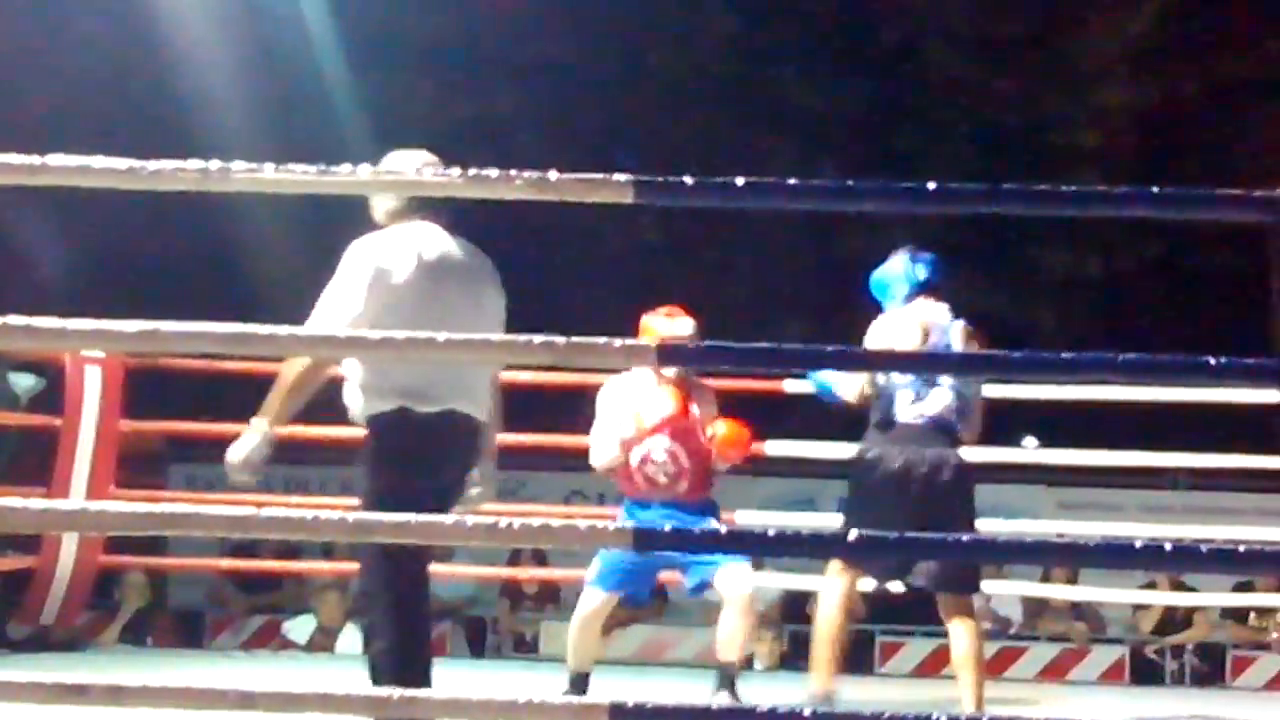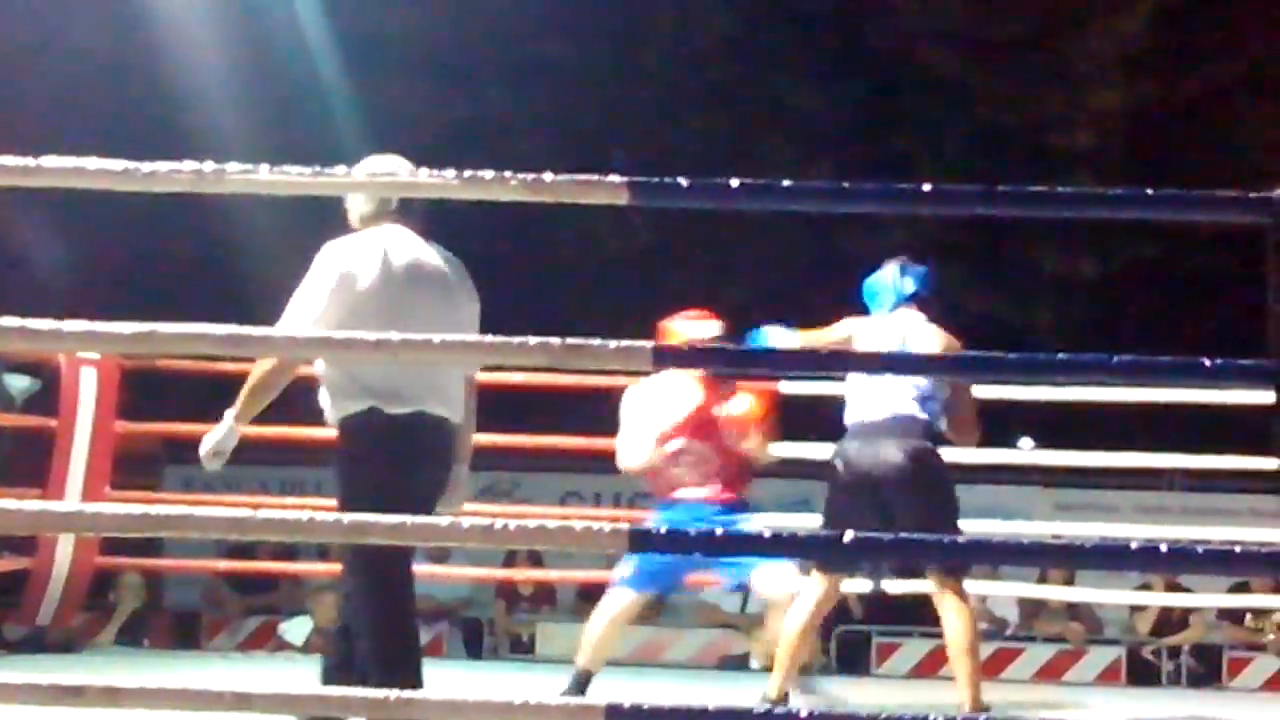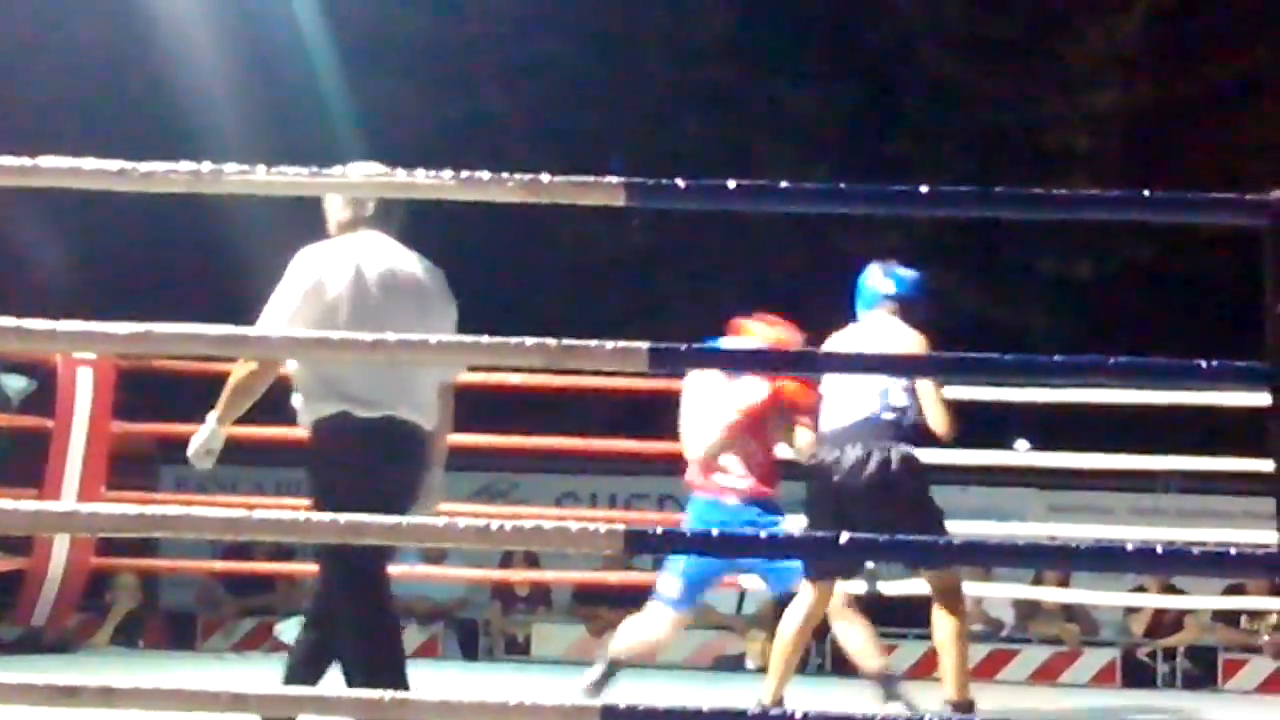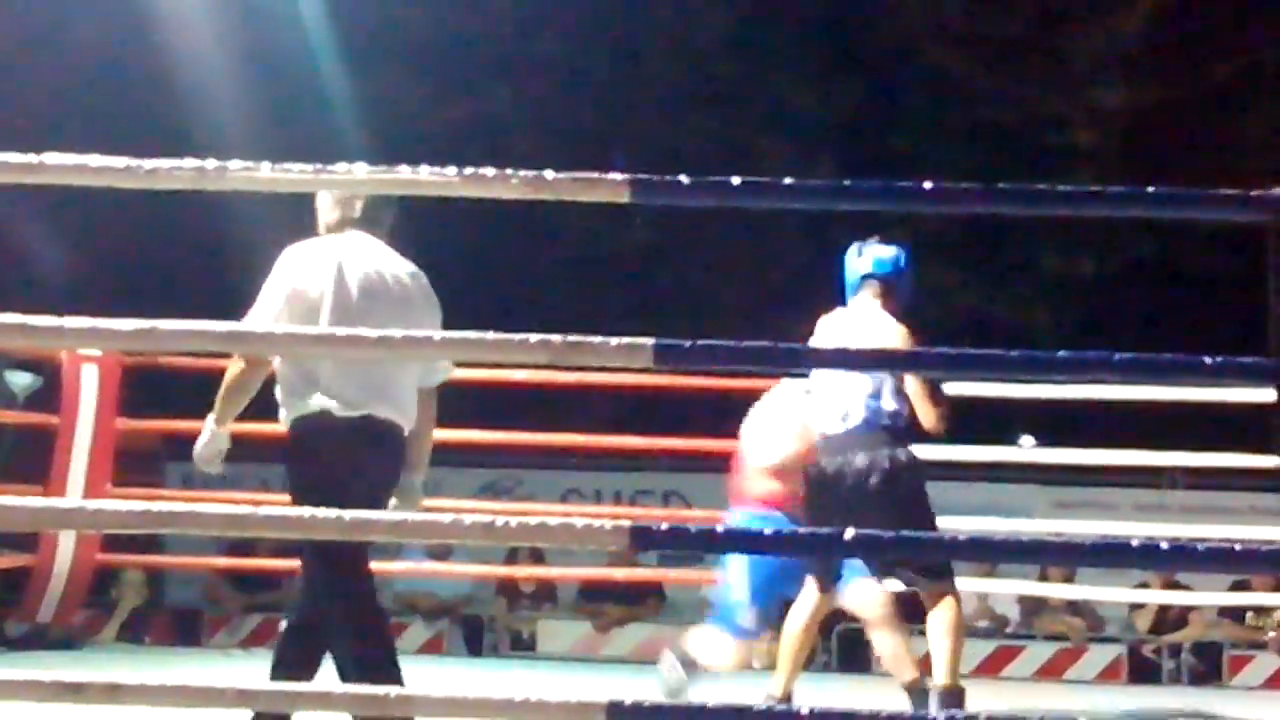
dt=0.1s
person 1, frame 1
left shoulder: (377, 253)
right shoulder: (477, 266)
left elbow: (318, 354)
right elbow: (491, 376)
left wrist: (260, 430)
right wrist: (483, 460)
left hip: (403, 434)
right hip: (457, 437)
left knee: (394, 584)
right knee: (393, 578)
person 1, frame 2
left shoulder: (346, 256)
right shoulder: (452, 270)
left elbow: (286, 353)
right elbow: (467, 381)
left wrist: (232, 421)
right wrist: (460, 465)
left hip: (375, 436)
right hip: (434, 441)
left knee: (377, 586)
right knee: (373, 582)
person 1, frame 3
left shoulder: (321, 263)
right shoulder: (428, 278)
left elbow: (264, 357)
right elbow: (442, 388)
left wrist: (216, 422)
right wrist: (432, 470)
left hip: (347, 440)
right hip: (405, 446)
left knee: (357, 588)
right knee: (342, 578)
person 1, frame 4
left shoulder: (307, 259)
right shoulder: (414, 281)
left elbow: (255, 356)
right elbow: (428, 389)
left wrist: (217, 424)
right wrist: (414, 473)
left hip: (327, 442)
right hip: (385, 443)
left knee: (336, 584)
right knee: (328, 582)
person 2, frame 1
left shoulder: (891, 323)
right shoulder: (966, 336)
left elbow: (859, 391)
right elbow: (971, 428)
left wrist: (831, 377)
left hip: (888, 456)
right hip: (944, 464)
left knee: (842, 575)
right knee: (954, 599)
left ankle: (821, 692)
right ankle: (973, 712)
person 2, frame 2
left shoulder: (861, 328)
right shoulder: (945, 343)
left elbow: (795, 343)
right elbow: (968, 433)
left wrist: (769, 336)
left hip: (859, 453)
right hip: (914, 457)
left knee: (823, 583)
right knee: (948, 587)
left ankle: (775, 695)
right ankle: (972, 707)
person 2, frame 3
left shoulder: (839, 340)
right shoulder: (911, 342)
right elbow: (942, 427)
right wrist: (937, 400)
left hip: (830, 462)
right hip: (882, 460)
left knee: (815, 589)
right knee: (944, 583)
left ankle: (770, 700)
right ankle: (957, 699)
person 2, frame 4
left shoulder: (825, 326)
right shoulder: (894, 333)
right elbow: (931, 421)
right wrist: (934, 393)
left hip: (829, 466)
right hip: (881, 462)
left knee: (818, 588)
right knee: (938, 590)
left ankle: (778, 695)
right ankle: (945, 688)
person 3, frame 1
left shoulder: (699, 394)
right shoulder: (618, 391)
left elbow: (719, 462)
right elbow: (599, 459)
left wrist: (727, 451)
right wrist: (629, 435)
left hip: (694, 514)
right hip: (643, 514)
left knee: (742, 589)
right knee: (590, 608)
left ankle: (725, 685)
right ankle: (575, 688)
person 3, frame 2
left shoulder: (726, 393)
right shoulder: (644, 395)
left elbow: (759, 453)
right elbow: (629, 461)
left wrist: (752, 433)
right wrist: (669, 425)
left hip: (726, 514)
right hip: (674, 515)
left knee: (785, 588)
right knee: (616, 608)
right ankle: (578, 686)
person 3, frame 3
left shoulder: (772, 392)
right shoulder: (703, 383)
left elbow: (806, 446)
right elbow: (698, 452)
left wrist: (802, 414)
right wrist: (744, 407)
left hip: (762, 513)
right hip: (714, 513)
right knee: (663, 623)
right ankle: (606, 668)
person 3, frame 4
right shoulder: (785, 398)
right elbow: (765, 462)
left hip: (800, 523)
right hip: (761, 525)
left knee: (877, 607)
right knee: (732, 653)
left ankle: (921, 701)
right ankle: (686, 653)
